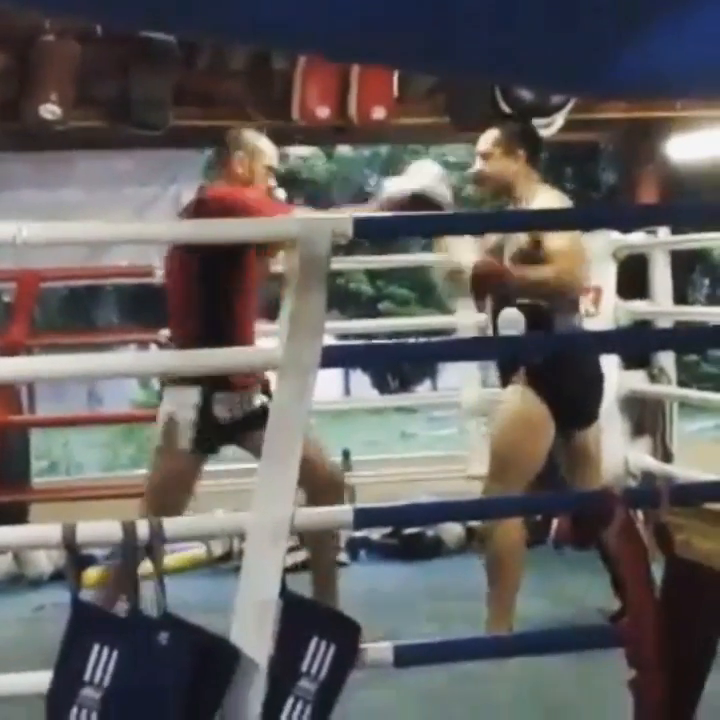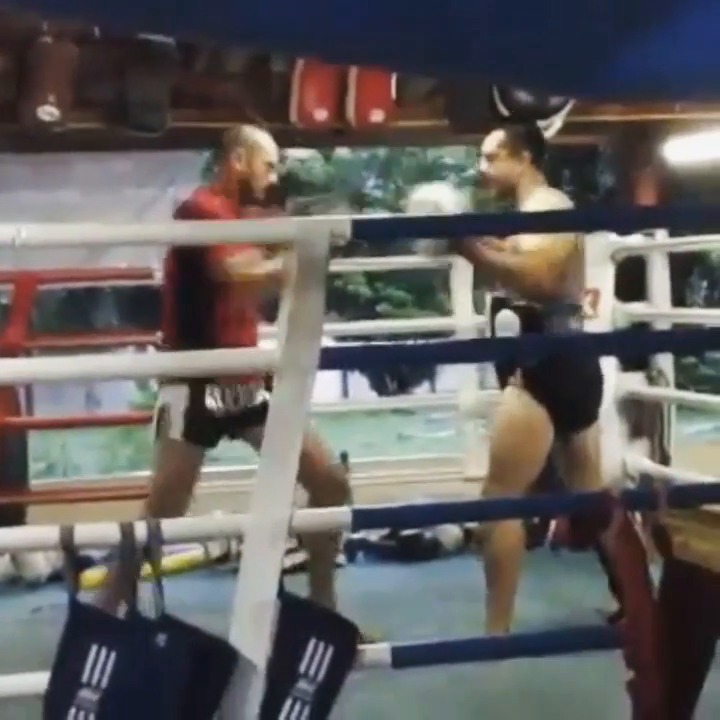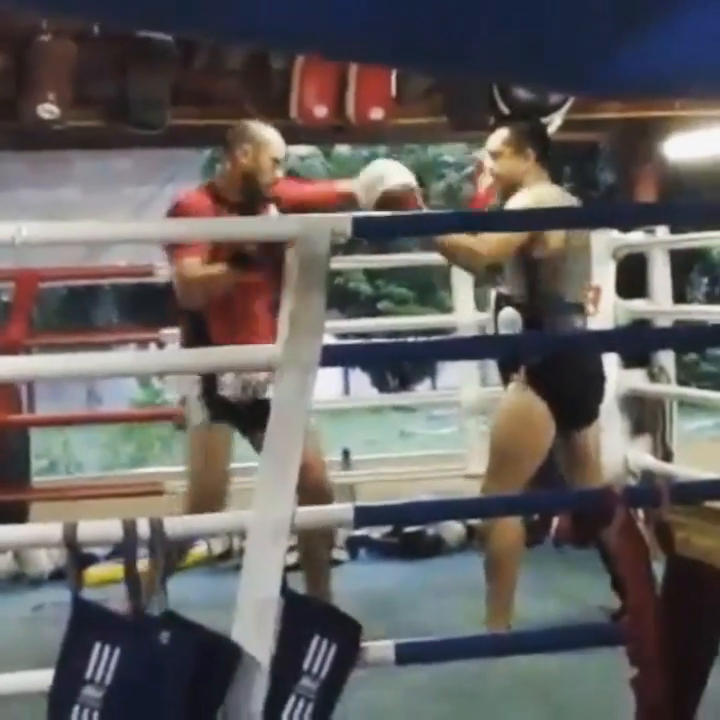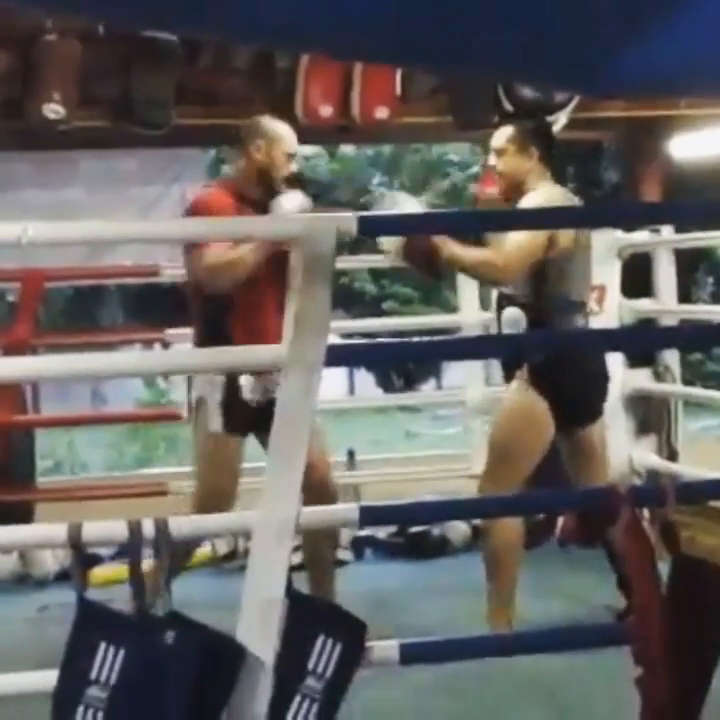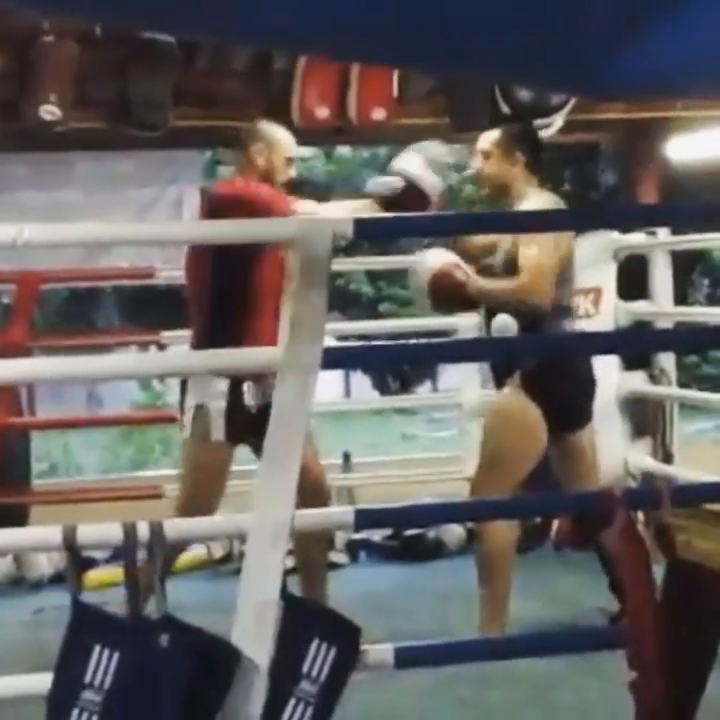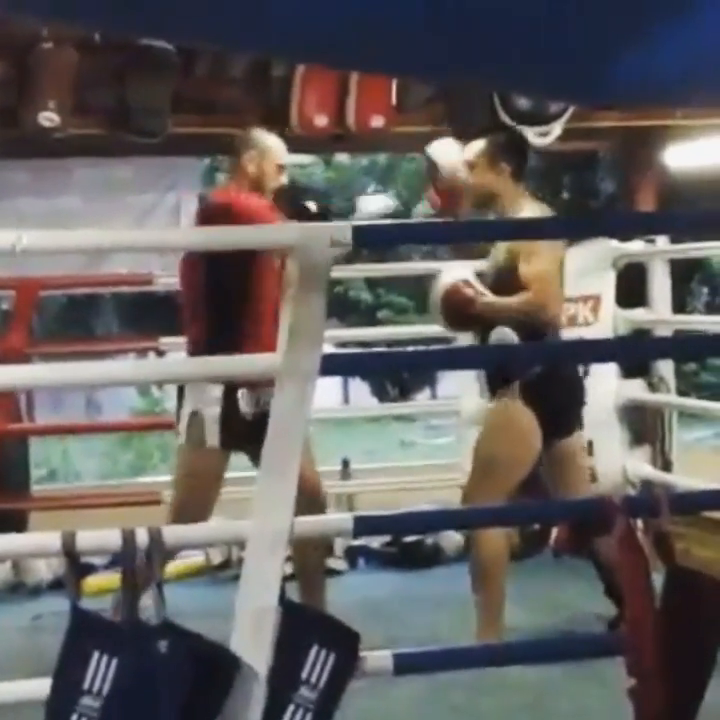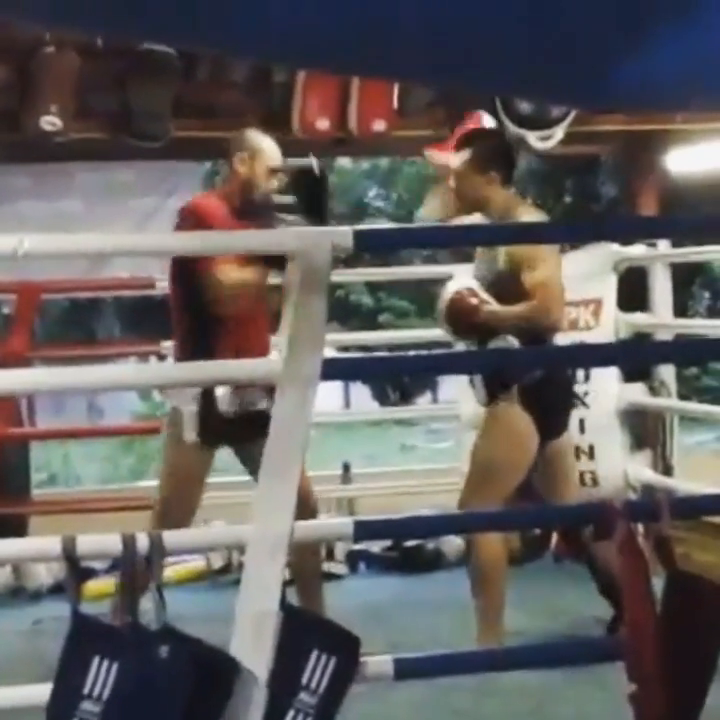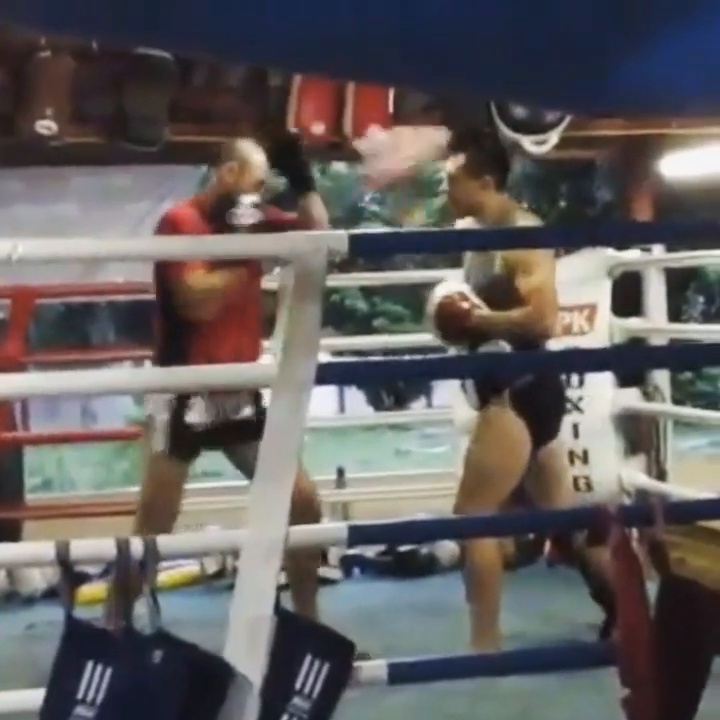
dt=0.1s
person 1, frame 1
left shoulder: (545, 204)
right shoulder: (521, 212)
left elbow: (571, 276)
right elbow: (494, 277)
left wrist: (506, 276)
left hip: (547, 365)
right hip: (572, 363)
left knee: (500, 495)
right knee: (592, 493)
left ankle: (499, 629)
person 1, frame 2
left shoulder: (543, 206)
right shoulder: (531, 211)
left elbow: (536, 278)
right elbow: (516, 273)
left wrist: (471, 247)
right wrist: (478, 244)
left hip: (544, 367)
right hip: (572, 364)
left knee: (500, 498)
right knee: (593, 495)
left ankle: (497, 630)
person 1, frame 3
left shoulder: (535, 200)
right shoulder: (560, 205)
left elbow: (480, 254)
right elbow: (519, 264)
left hip: (546, 364)
right hip: (577, 360)
left knee: (501, 492)
right knee: (592, 490)
left ankle: (498, 626)
person 1, frame 4
left shoulder: (542, 202)
right shoulder: (558, 203)
left elbow: (502, 268)
right elbow: (520, 270)
left wrist: (438, 244)
left hip: (548, 362)
right hip: (578, 358)
left knee: (497, 491)
right knee: (598, 489)
left ankle: (499, 626)
person 1, frame 5
left shoulder: (537, 212)
right shoulder: (523, 217)
left elbow: (535, 293)
right elbow: (482, 257)
left wrist: (470, 289)
left hip: (541, 369)
right hip: (564, 365)
left knee: (489, 497)
right knee: (590, 495)
left ankle: (492, 634)
right ankle: (642, 610)
person 1, frame 6
left shoulder: (528, 222)
right shoulder: (506, 219)
left elbow: (546, 306)
left wrist: (479, 305)
right wrist: (448, 195)
left hip: (532, 377)
right hip: (553, 375)
left knee: (481, 503)
left ankle: (489, 639)
person 1, frame 7
left shoulder: (527, 231)
right shoulder: (489, 225)
left elbow: (550, 313)
left wrist: (484, 317)
left hip: (528, 385)
right hip: (529, 384)
left knee: (479, 508)
right knee: (569, 506)
left ankle: (490, 641)
person 1, frame 8
left shoulder: (521, 235)
right shoulder: (476, 230)
left elbow: (543, 320)
left wrist: (476, 321)
left hip: (520, 389)
right hip: (516, 388)
left knee: (473, 513)
right knee: (562, 510)
left ankle: (485, 646)
person 2, frame 1
left shoulder: (249, 208)
right shoulder: (219, 203)
right wrist: (386, 204)
left hip: (243, 386)
right hip: (200, 391)
left knee: (325, 483)
right knee: (156, 522)
left ankle: (328, 612)
person 2, frame 2
left shoulder: (247, 213)
right shoulder: (201, 212)
right elbow: (245, 280)
left hip: (248, 384)
right hip: (197, 389)
left knee: (330, 484)
right knee: (162, 519)
left ankle: (324, 610)
person 2, frame 3
left shoulder: (278, 199)
right shoulder: (192, 207)
left elbow: (355, 192)
right elbow: (191, 289)
right wrist: (248, 256)
left hip: (265, 374)
right hip: (214, 376)
left knee: (316, 490)
right knee: (204, 506)
left ankle: (321, 607)
person 2, frame 4
left shoulder: (273, 200)
right shoulder: (211, 204)
right elbow: (217, 275)
right wrist: (273, 233)
left hip: (275, 375)
right hip: (226, 378)
left knee: (321, 489)
right knee: (211, 510)
left ankle: (325, 606)
person 2, frame 5
left shoulder: (260, 207)
right shoulder: (231, 198)
right elbow: (317, 217)
right wrist: (388, 196)
left hip: (259, 381)
right hip: (222, 380)
left knee: (313, 493)
right knee: (193, 516)
left ankle: (316, 610)
person 2, frame 6
left shoulder: (252, 212)
right shoulder: (227, 205)
left hip: (259, 387)
right hip: (221, 388)
left knee: (310, 500)
right knee: (187, 521)
person 2, frame 7
left shoulder: (258, 214)
right shoulder: (203, 213)
right elbow: (226, 295)
right wrist: (271, 249)
left hip: (254, 390)
right hip: (206, 390)
left knee: (303, 504)
right knee: (171, 523)
left ankle: (314, 620)
person 2, frame 8
left shoulder: (249, 218)
right shoulder: (180, 222)
left elbow: (320, 236)
right elbow: (199, 302)
left wrist: (303, 181)
left hip: (240, 396)
right hip: (184, 398)
left knee: (304, 505)
right knee: (153, 529)
left ankle: (309, 624)
